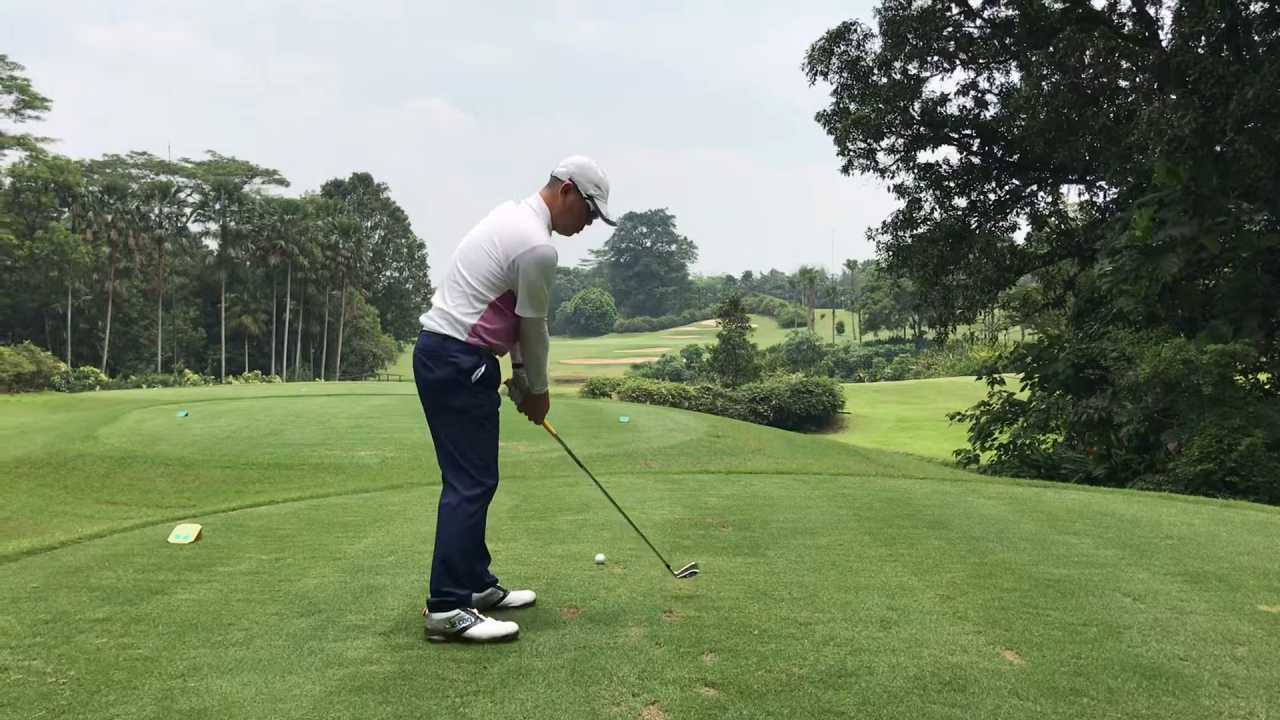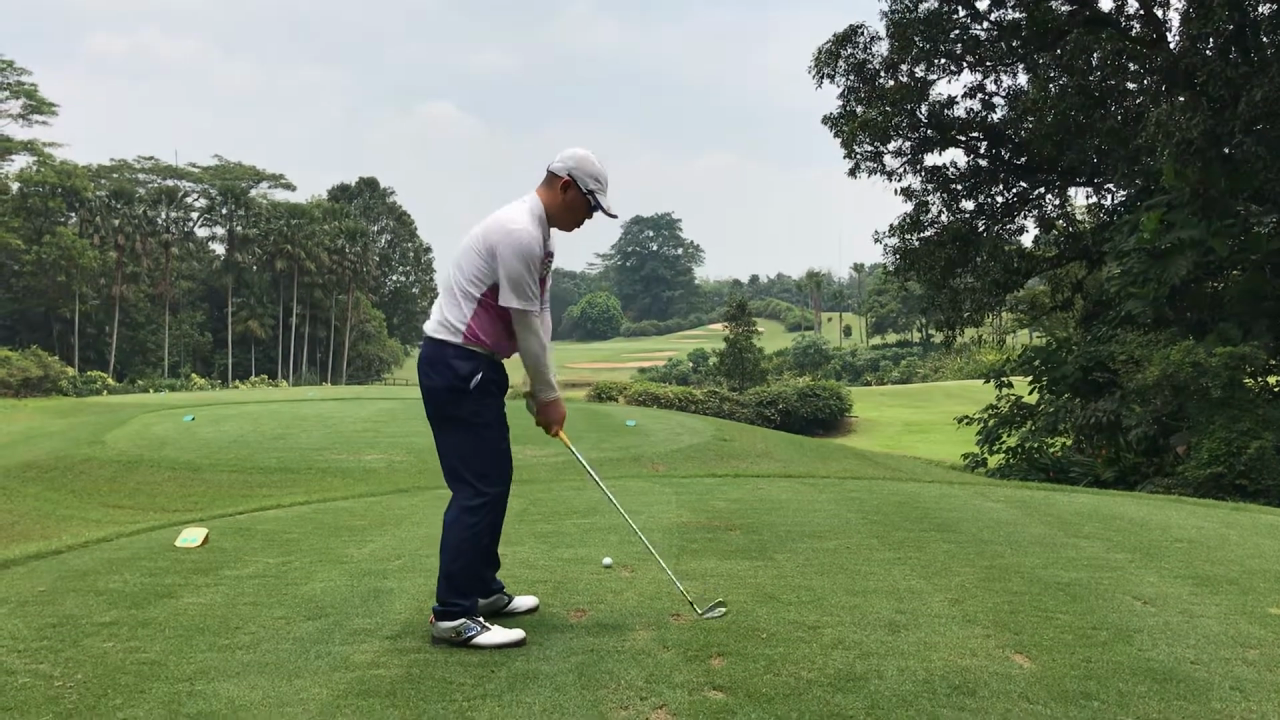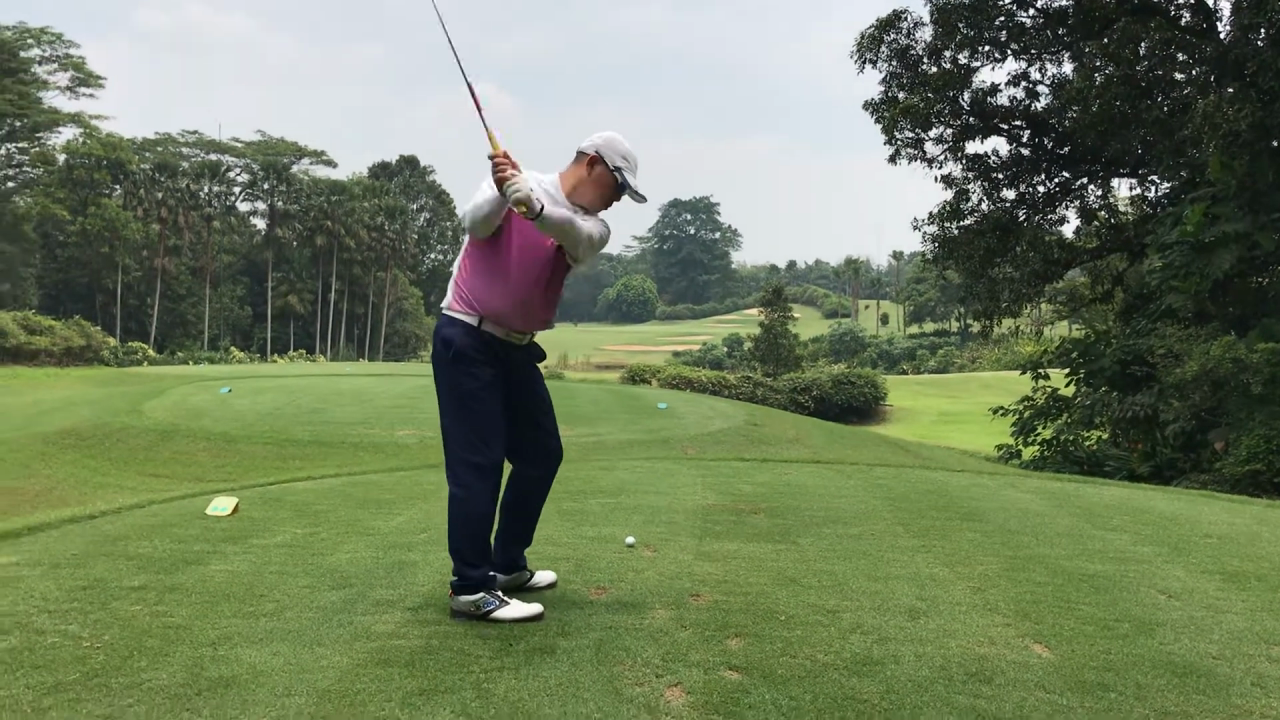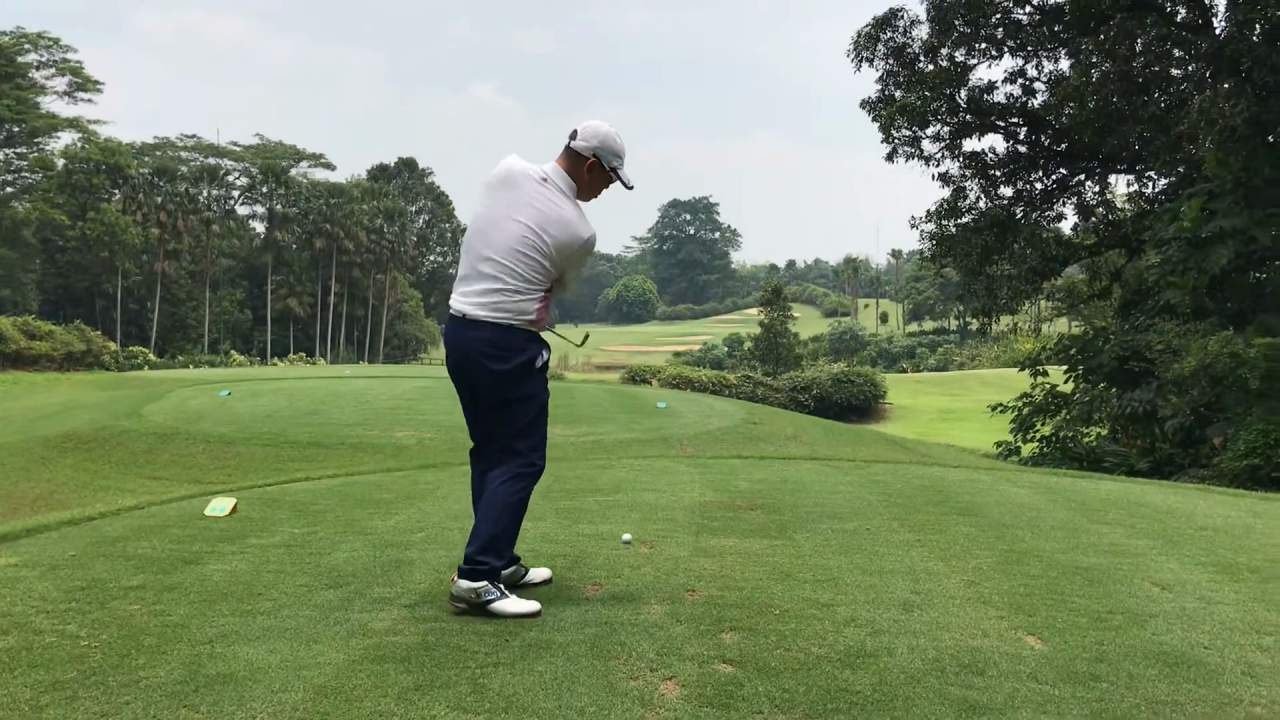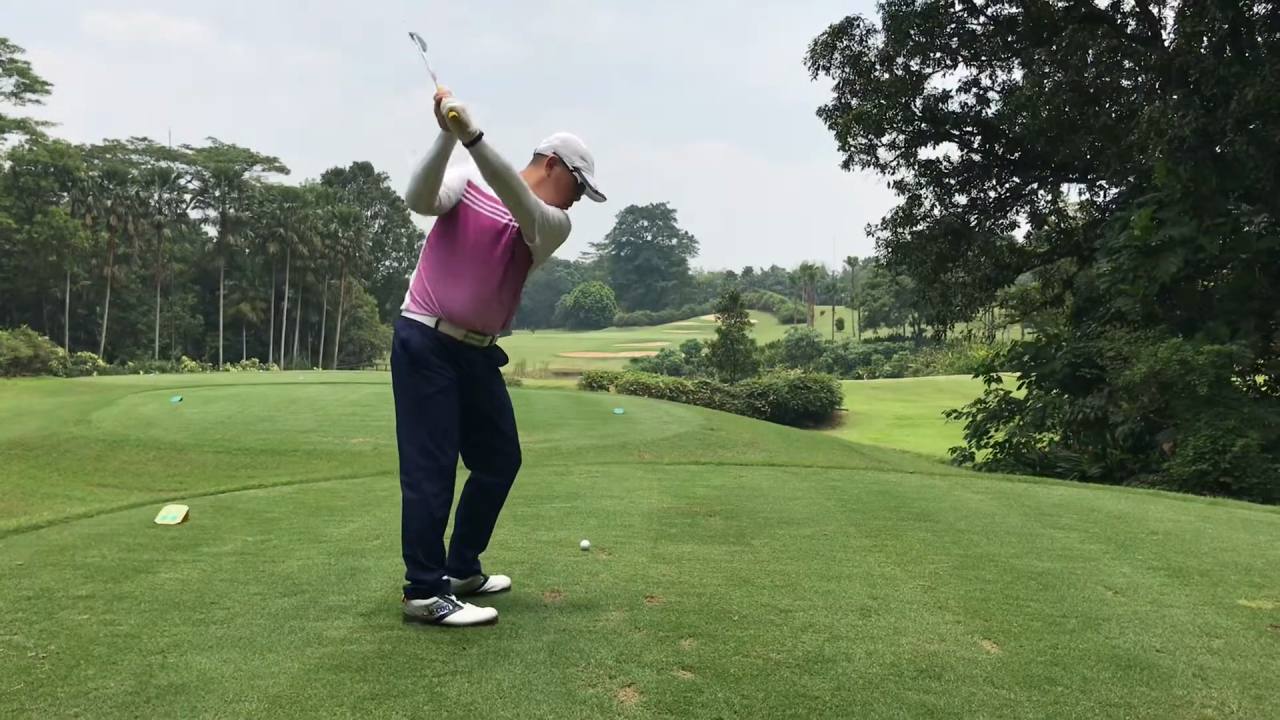
dt=1s
person 1, frame 1
left shoulder: (514, 214)
right shoulder: (537, 247)
right elbow: (534, 327)
left wrist: (521, 371)
right wrist: (538, 389)
left hip: (444, 353)
right hip: (458, 361)
left knee: (473, 476)
right knee: (471, 480)
left ankle: (474, 583)
right ankle: (446, 607)
person 1, frame 2
left shoulder: (534, 235)
right shoulder: (519, 235)
left elbow: (539, 317)
right elbow: (525, 324)
left wrist: (540, 387)
right wrist: (547, 395)
left hip: (465, 363)
right hip: (458, 365)
left knee: (493, 480)
right knee: (478, 487)
left ankle: (481, 588)
right ankle: (453, 614)
person 1, frame 3
left shoulder: (596, 229)
right shoulder: (505, 184)
left elbow: (567, 230)
right elbow: (476, 223)
left wrist: (530, 199)
right wrist: (504, 188)
left hip: (517, 350)
right hip: (466, 341)
left knee: (540, 455)
right knee: (478, 463)
left ankle: (506, 565)
right ankle: (471, 588)
person 1, frame 4
left shoulder: (508, 170)
right shoulder: (579, 233)
left hip: (460, 329)
right hip: (509, 344)
left knee: (490, 451)
right knee: (521, 460)
left ankle: (498, 561)
right ankle: (476, 576)
person 1, frame 5
left shoulder: (553, 225)
right shoulder: (467, 182)
left elbow: (517, 201)
right elbow: (418, 200)
left wrist: (472, 137)
right wrist: (447, 136)
left hip: (478, 353)
right hip: (425, 342)
left knee: (500, 460)
right knee: (430, 468)
left ankle: (461, 569)
right ankle: (424, 591)
